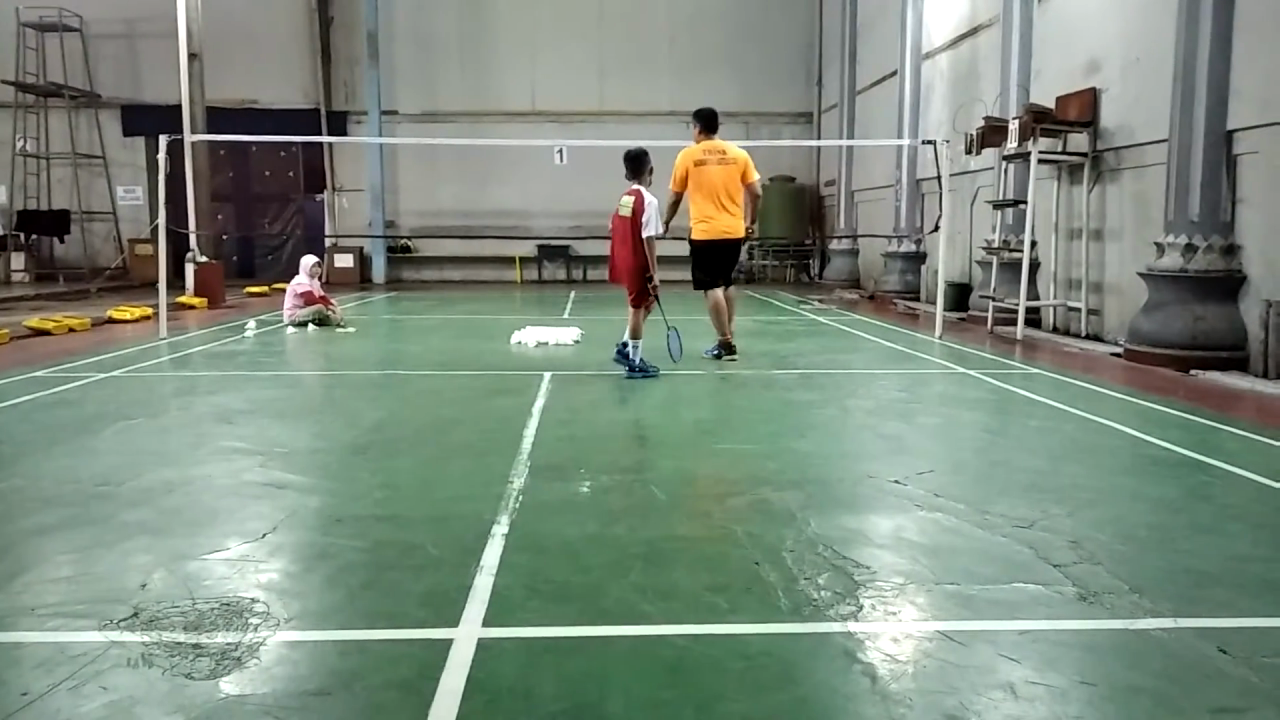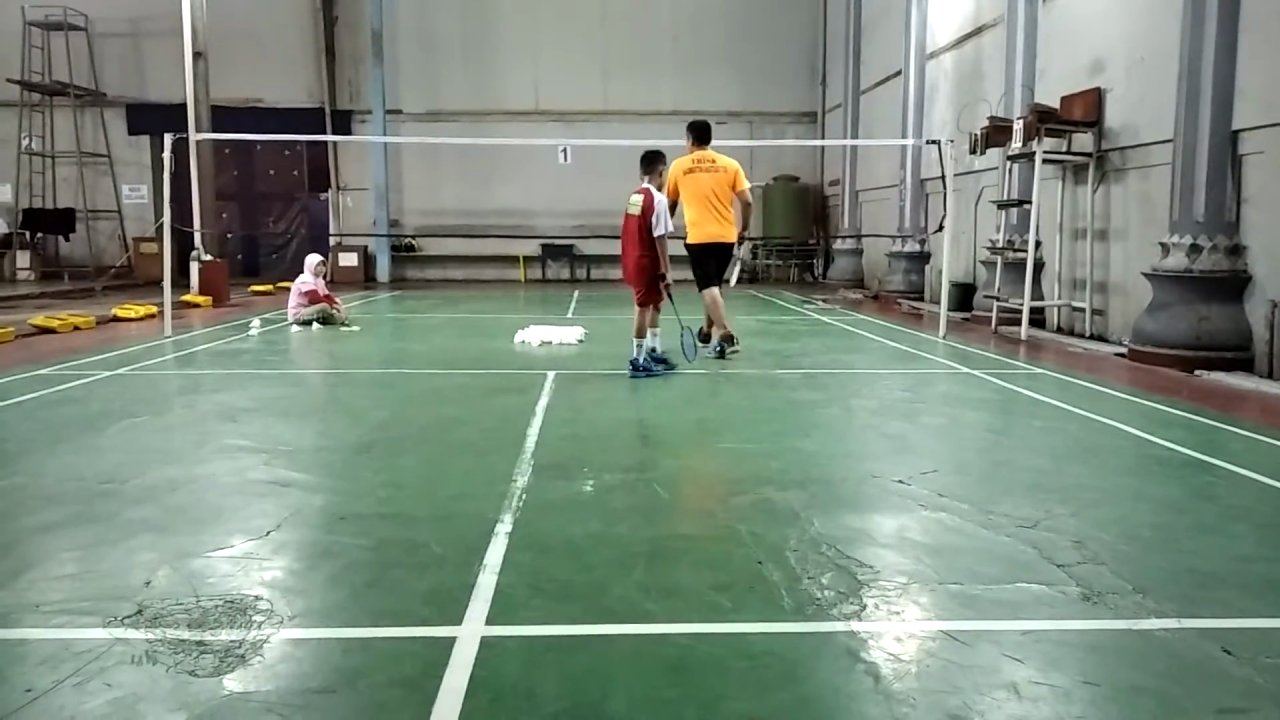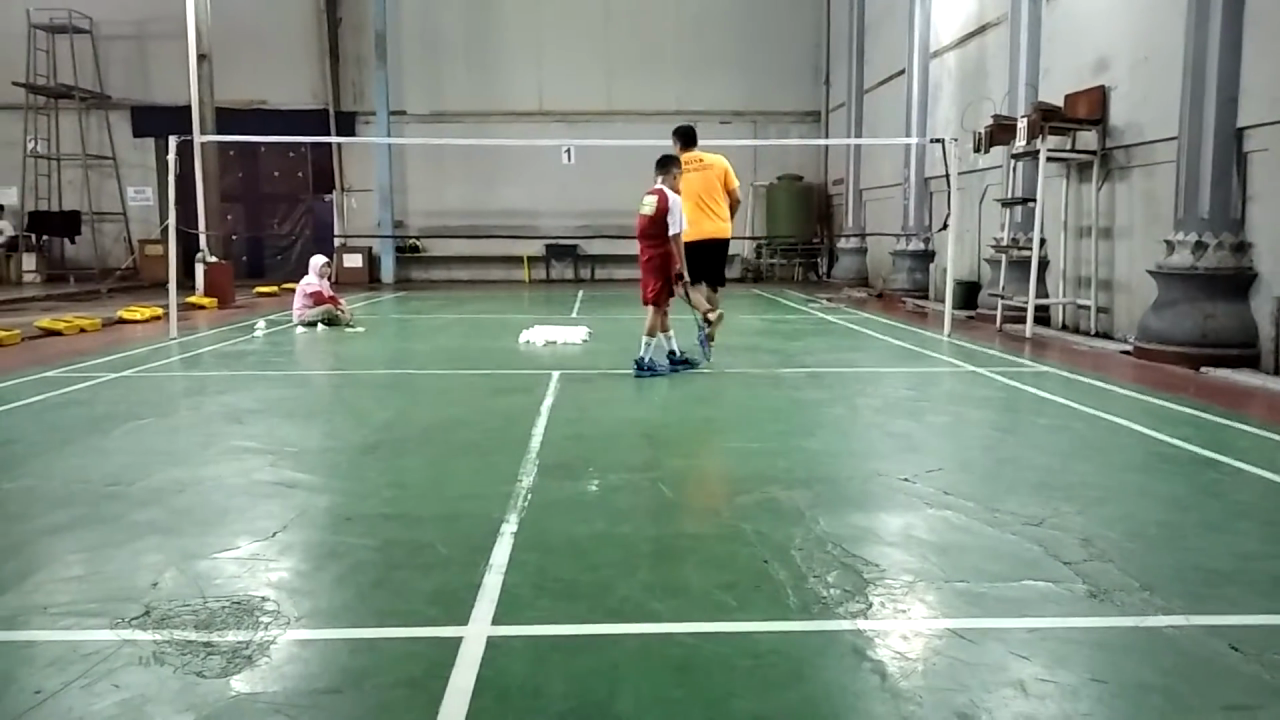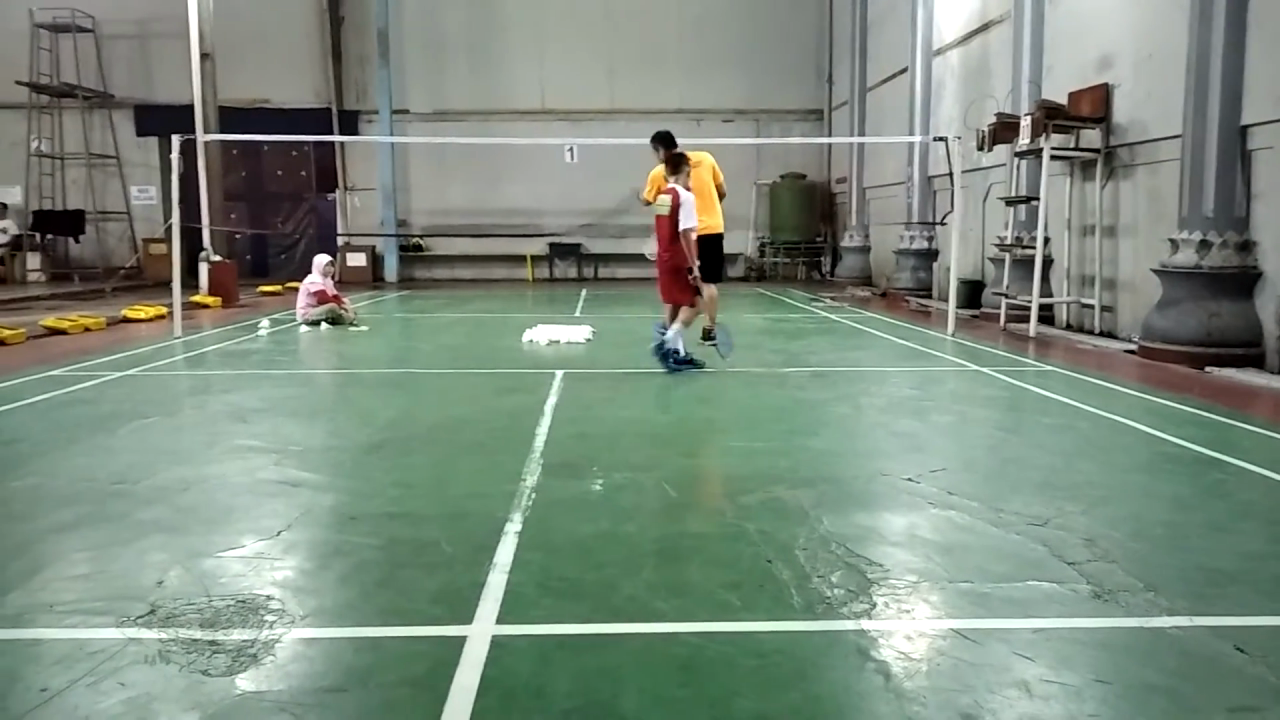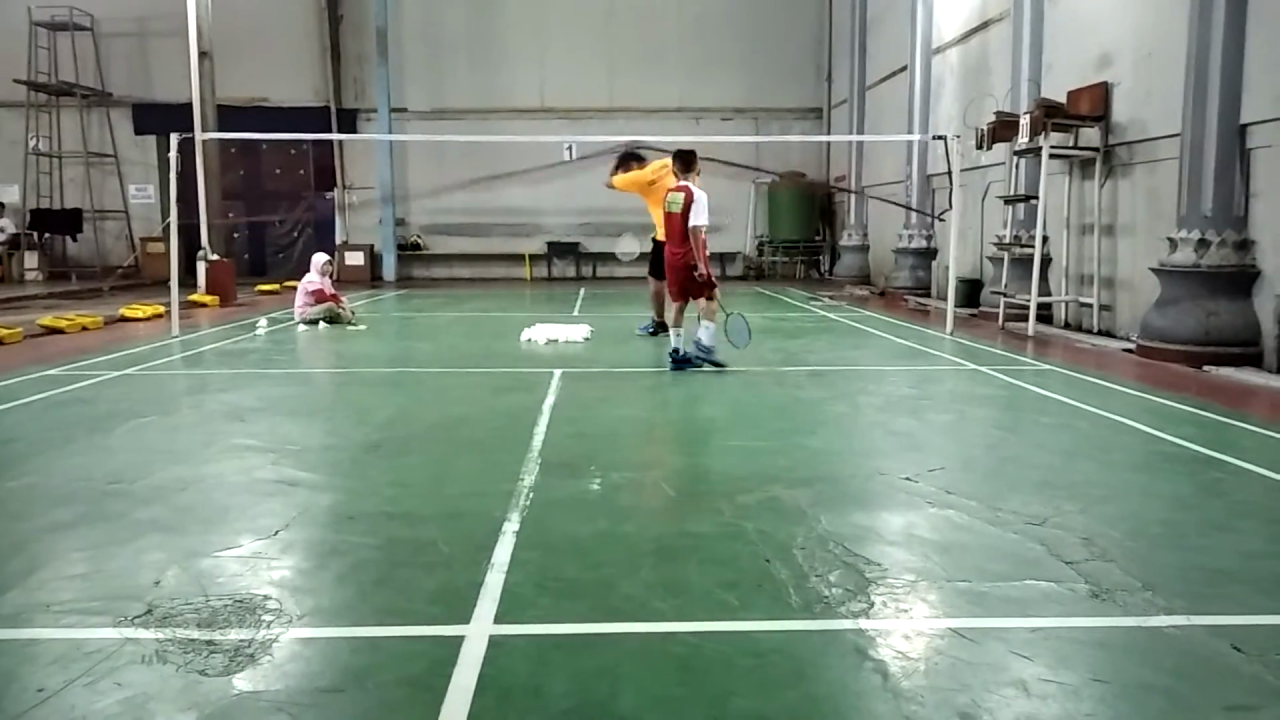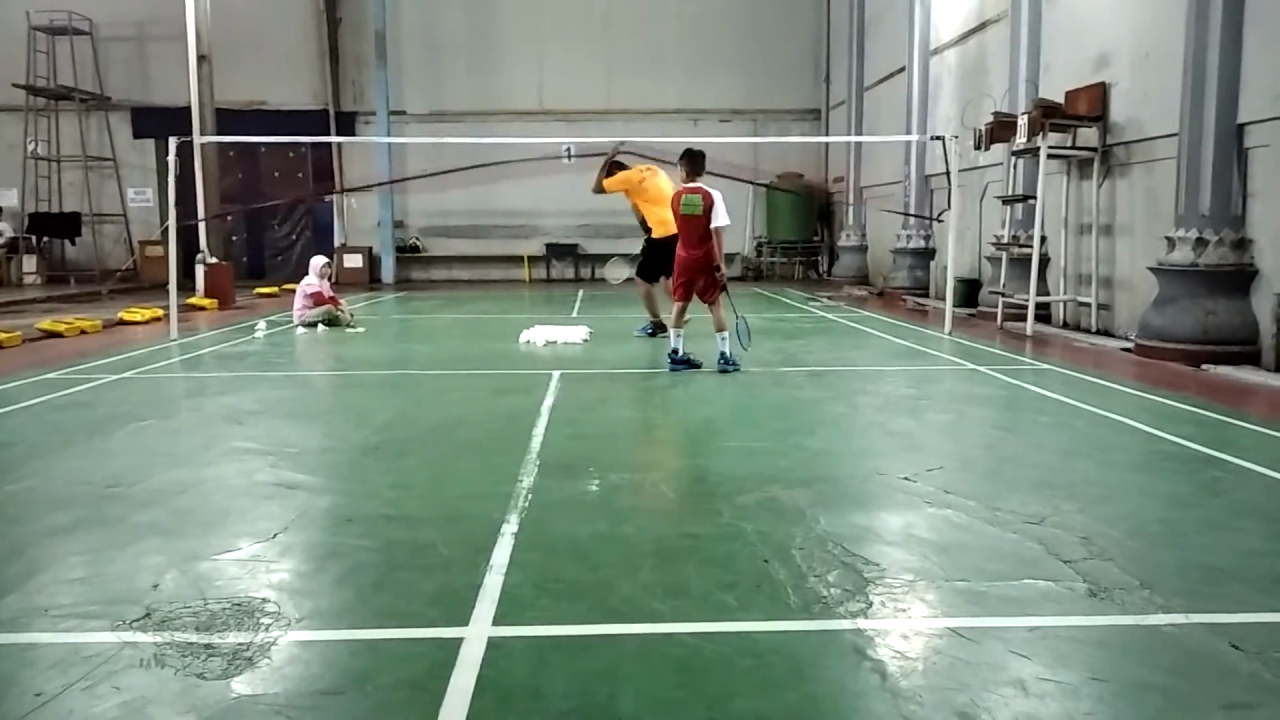
dt=0.2s
person 1, frame 1
left shoulder: (624, 197)
right shoulder: (648, 200)
left elbow: (613, 230)
right elbow: (648, 240)
right wrist: (653, 273)
left hip: (623, 264)
right hip: (638, 265)
left knee: (644, 304)
right knee: (638, 309)
left ankle: (624, 348)
right ankle: (634, 363)
person 1, frame 2
left shoulder: (634, 196)
right shoulder: (658, 199)
right elbow: (660, 238)
right wrist: (665, 271)
left hip: (633, 262)
right hip: (648, 263)
left knee: (653, 304)
right knee: (644, 308)
left ankle: (653, 351)
right ankle: (638, 363)
person 1, frame 3
left shoulder: (647, 197)
right shoulder: (671, 199)
right elbow: (675, 238)
right wrist: (681, 269)
left hip: (648, 260)
right hip: (662, 262)
left knee: (661, 308)
right knee: (656, 309)
left ankle: (674, 354)
right ankle: (644, 361)
person 1, frame 4
left shoulder: (660, 196)
right shoulder: (685, 196)
right elbow: (685, 233)
right wrist: (692, 265)
left hip: (664, 259)
right hip: (680, 261)
left knee: (673, 305)
right knee: (692, 305)
left ankle: (677, 354)
right ankle: (665, 344)
person 1, frame 5
left shoulder: (669, 194)
right shoulder: (697, 194)
right elbow: (694, 230)
right wrist: (700, 262)
left hip: (672, 257)
right hip: (690, 258)
left knee: (679, 303)
right knee: (711, 299)
left ankle: (677, 353)
right ankle: (703, 344)
person 1, frame 6
left shoulder: (677, 197)
right shoulder: (712, 196)
right elbow: (717, 231)
right wrist: (719, 263)
left hip: (683, 259)
right hip: (705, 259)
left knee: (680, 305)
right knee: (715, 305)
left ankle: (676, 354)
right ankle: (725, 356)
person 2, frame 1
left shoulder: (687, 156)
right shoulder: (739, 155)
left elbow: (674, 199)
right elbow: (756, 193)
left wrist: (664, 226)
right wrist: (750, 222)
left hip: (704, 233)
right hip: (734, 232)
left knee: (712, 288)
right knee: (726, 285)
left ankle: (725, 344)
right ankle: (727, 332)
person 2, frame 2
left shoulder: (680, 166)
right shoulder: (730, 164)
left elbow: (671, 204)
right elbow: (746, 201)
right wrist: (743, 229)
left hip: (699, 237)
right hip: (726, 237)
left knee: (709, 289)
right knee: (713, 285)
left ankle: (727, 337)
right ankle: (709, 331)
person 2, frame 3
right shoulder: (719, 162)
right elbow: (736, 198)
left hip: (691, 235)
right hip: (720, 234)
left knee: (691, 286)
right knee: (712, 285)
right ankle: (710, 329)
person 2, frame 4
left shoulder: (659, 172)
right shoulder: (706, 159)
left elbow: (646, 200)
right elbow: (722, 192)
right hip: (714, 229)
right knee: (709, 282)
right ankle: (709, 330)
person 2, frame 5
left shoulder: (638, 177)
right shoulder: (674, 165)
left elbow: (610, 183)
left wrist: (619, 161)
left knee: (656, 278)
left ankle: (659, 324)
person 2, frame 6
left shoulder: (628, 177)
right shoulder: (654, 171)
left elbow: (596, 189)
left wrist: (607, 162)
left hip: (663, 233)
right hip: (677, 229)
left knee: (643, 279)
right knee: (666, 273)
left ankle: (657, 324)
